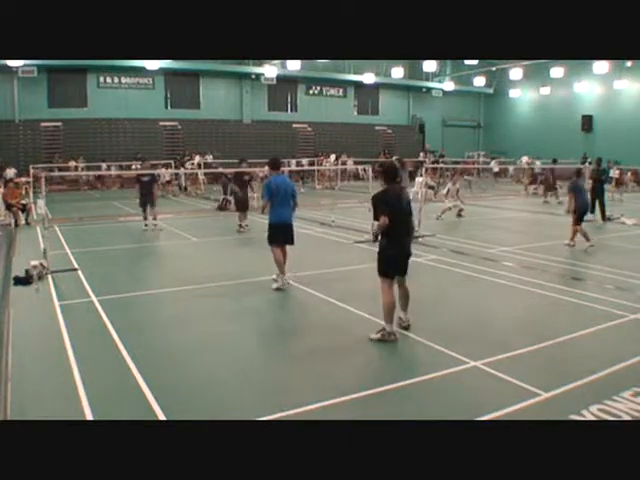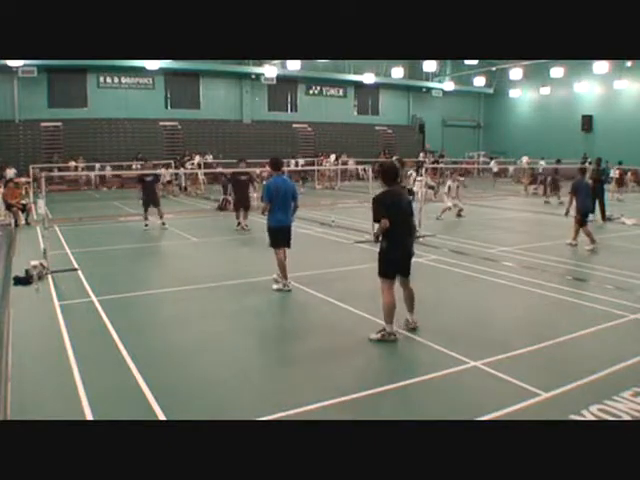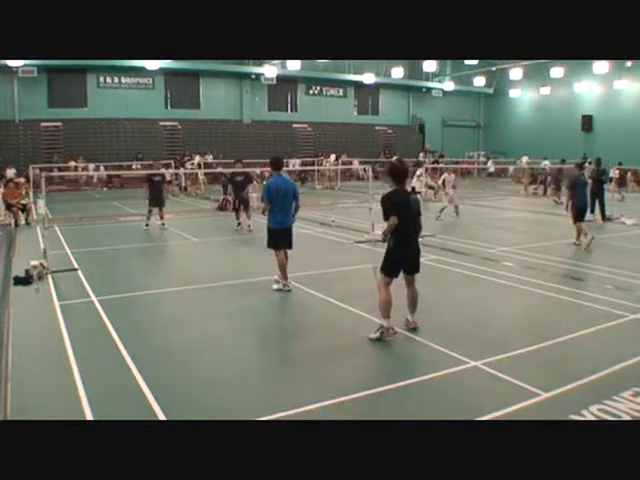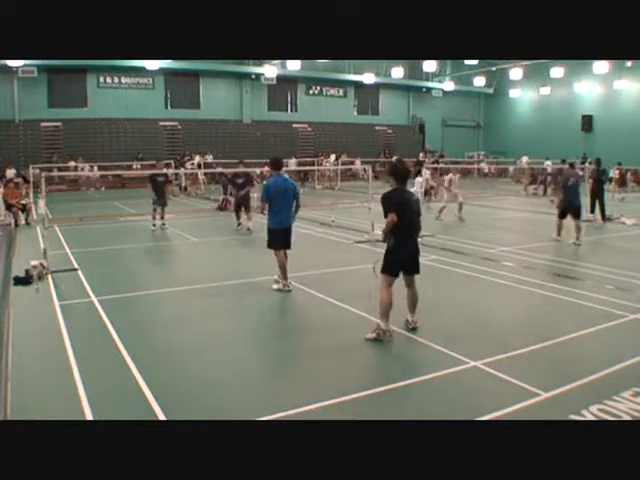
dt=0.3s
person 1, frame 1
left shoulder: (379, 197)
right shoulder: (404, 195)
left elbow: (384, 221)
right elbow: (411, 224)
left wrist: (376, 231)
left hip: (389, 248)
right hip: (404, 246)
left knee: (387, 288)
right knee: (401, 283)
left ankle: (389, 330)
right ankle: (404, 318)
person 1, frame 2
left shoulder: (380, 199)
right shoulder: (405, 196)
left elbow: (385, 224)
right elbow: (413, 224)
left wrist: (377, 234)
left hip: (390, 249)
right hip: (405, 248)
left knee: (387, 289)
right knee: (405, 284)
left ankle: (389, 330)
right ankle: (411, 319)
person 1, frame 3
left shoulder: (388, 198)
right shoulder: (413, 198)
left elbow: (393, 221)
right elbow: (419, 224)
left wrist: (385, 233)
left hip: (397, 248)
right hip: (413, 247)
left knee: (383, 284)
right knee: (410, 284)
left ankle: (386, 326)
right ankle: (412, 320)
person 1, frame 4
left shoulder: (389, 196)
right shoulder: (413, 197)
left elbow: (392, 218)
right elbow: (418, 225)
left wrist: (385, 232)
left hip: (396, 247)
right hip: (412, 247)
left knee: (385, 285)
right knee: (410, 284)
left ankle: (384, 328)
right ankle: (412, 319)
person 2, frame 1
left shoulder: (269, 182)
right shoulder: (289, 181)
left elbow: (266, 203)
right elbow: (295, 202)
left wrist: (262, 210)
left hip: (276, 219)
right hip: (287, 219)
left knee: (275, 247)
right knee: (283, 247)
left ankle: (283, 277)
right ankle: (281, 274)
person 2, frame 2
left shoulder: (269, 184)
right shoulder: (290, 183)
left elbow: (266, 206)
right elbow: (296, 204)
left wrist: (263, 212)
left hip: (274, 222)
right hip: (287, 221)
left knee: (279, 251)
right knee: (282, 249)
left ankle: (285, 282)
right ankle: (281, 275)
person 2, frame 3
left shoulder: (269, 184)
right shoulder: (291, 183)
left elbow: (266, 206)
right elbow: (297, 204)
left wrist: (263, 212)
left hip: (275, 223)
right hip: (288, 222)
left knee: (279, 252)
right knee: (284, 250)
left ankle: (285, 283)
right ankle: (282, 276)
person 2, frame 4
left shoulder: (269, 184)
right shoulder: (291, 183)
left elbow: (263, 205)
right elbow: (298, 203)
left wrist: (262, 211)
right wrist: (293, 214)
left hip: (274, 223)
right hip: (288, 222)
left knee: (279, 252)
right knee: (283, 250)
left ankle: (286, 283)
right ankle: (282, 276)
